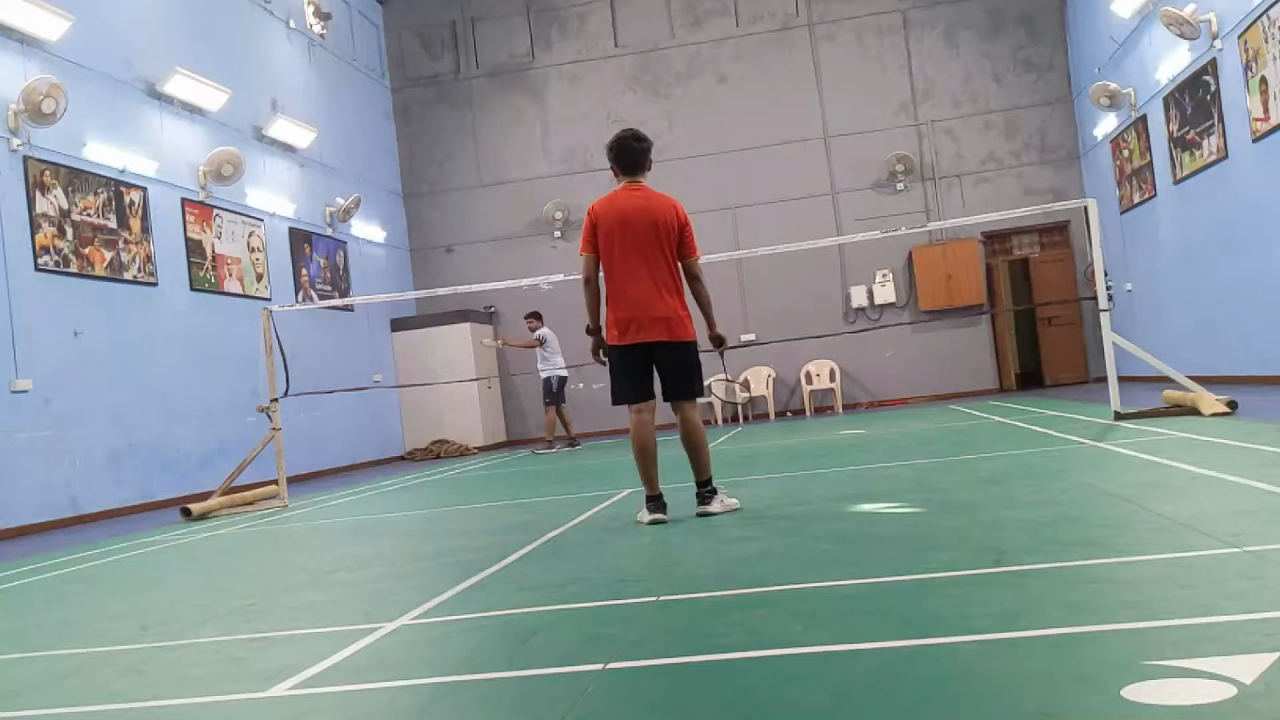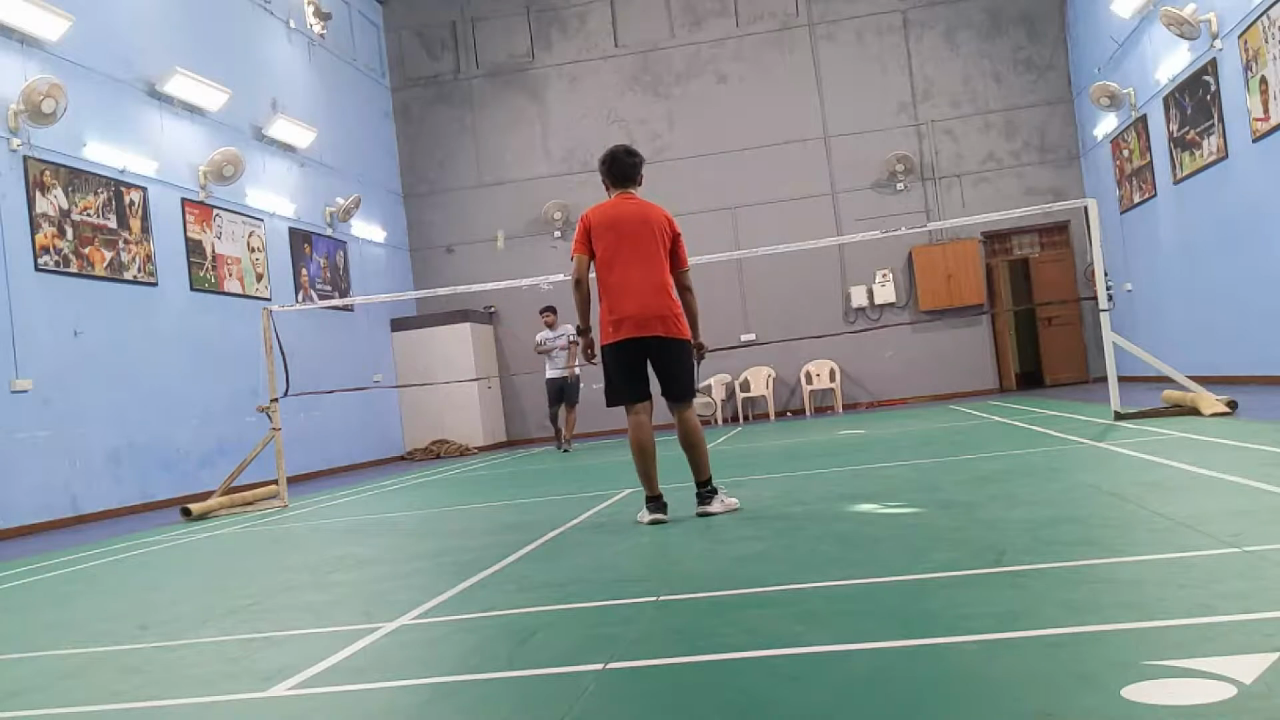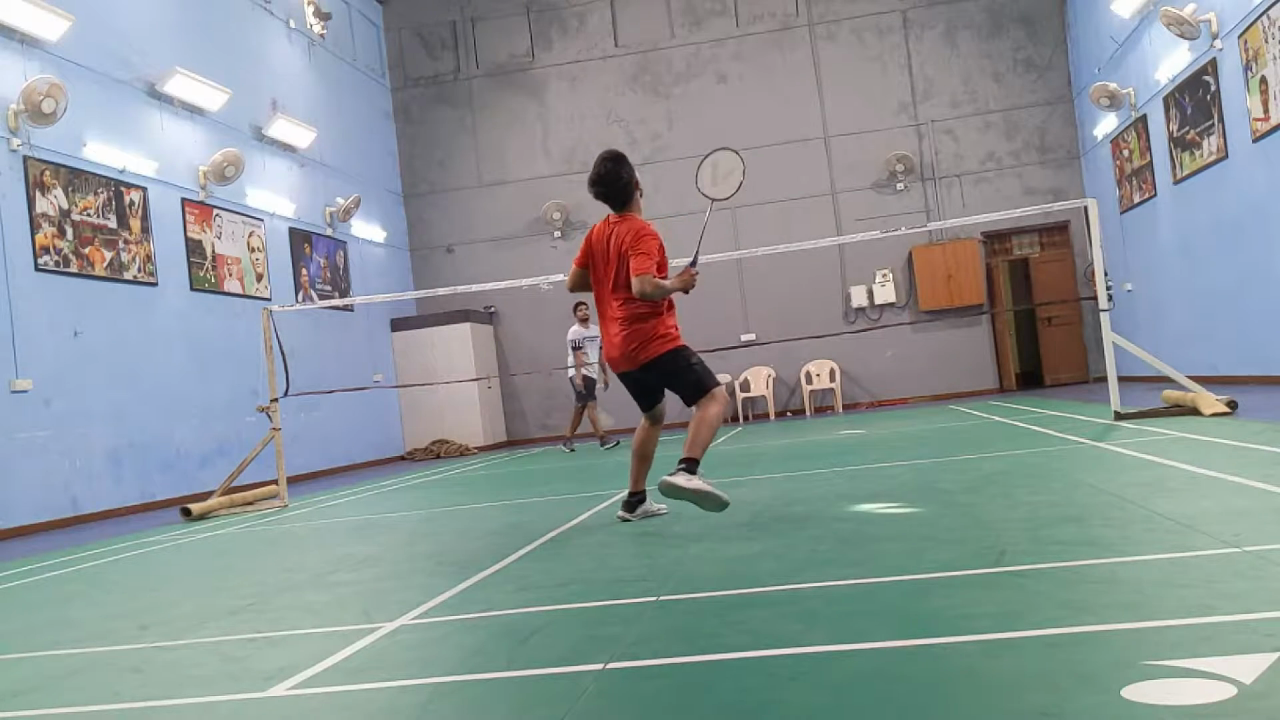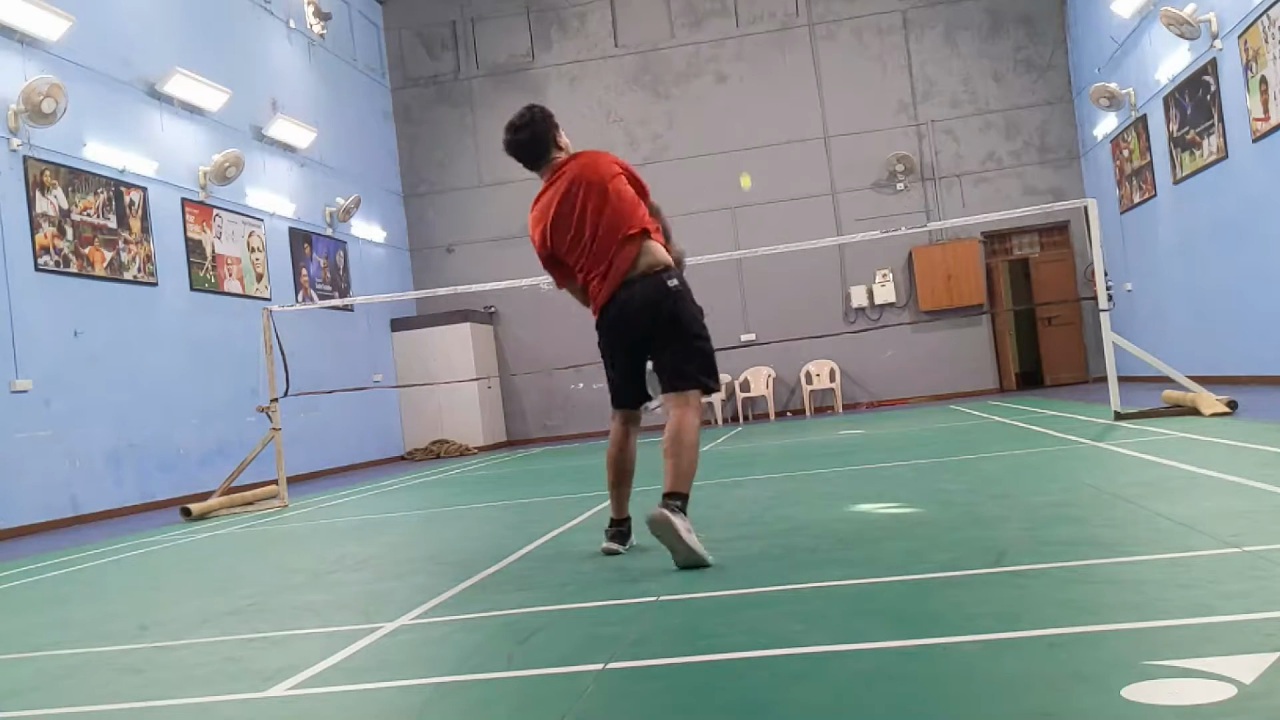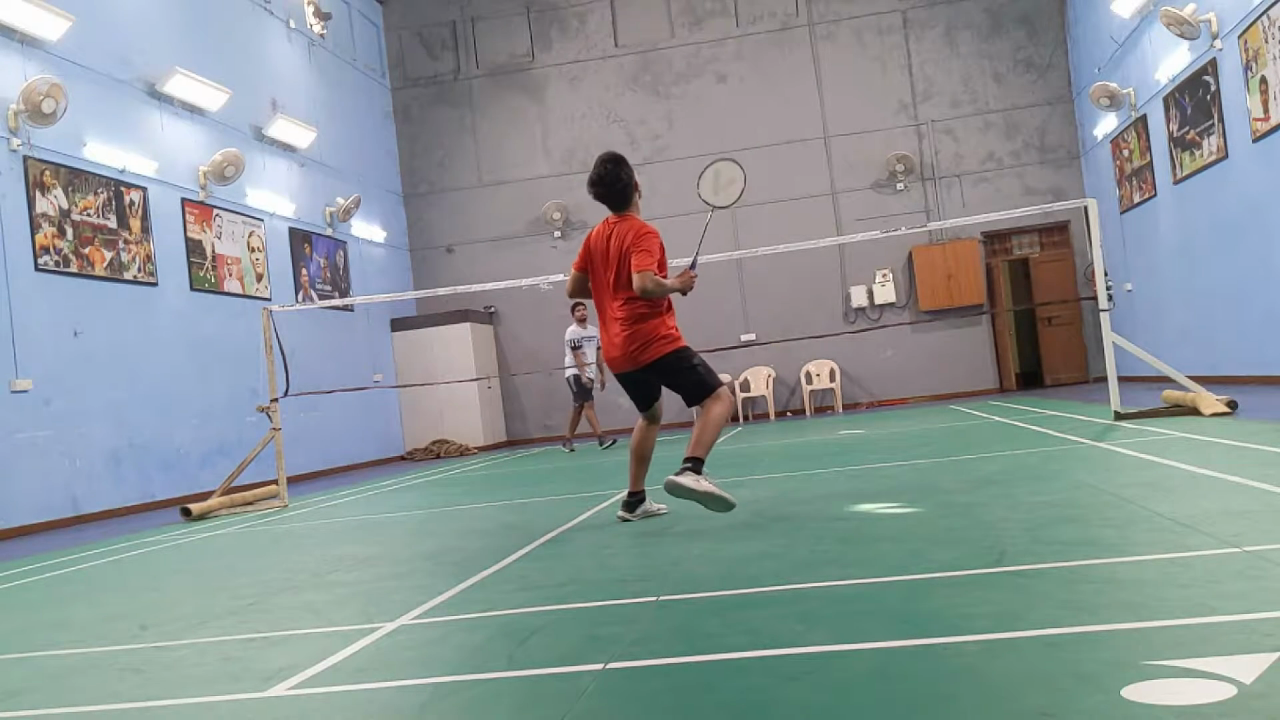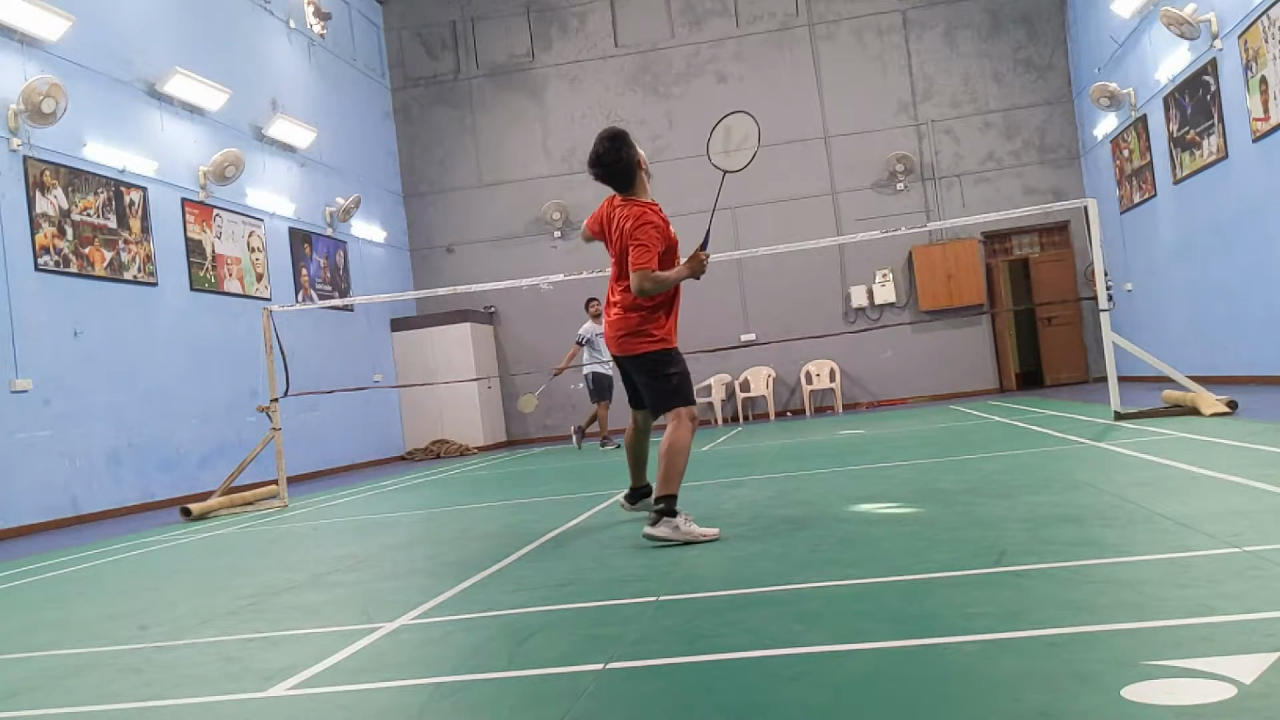
dt=0.7s
person 1, frame 1
left shoulder: (598, 212)
right shoulder: (672, 208)
left elbow: (589, 277)
right elbow: (694, 274)
left wrist: (595, 331)
right wrist: (712, 324)
left hip: (624, 330)
right hip: (673, 326)
left knee: (640, 412)
right knee: (686, 408)
left ankle: (654, 502)
right ankle: (707, 494)
person 1, frame 2
left shoulder: (591, 218)
right shoulder: (662, 217)
left elbow: (579, 277)
right elbow: (684, 283)
left wrist: (584, 330)
right wrist: (696, 333)
left hip: (618, 328)
right hip: (667, 322)
left knee: (638, 412)
right knee: (683, 407)
left ankle: (653, 502)
right ankle: (707, 494)
person 1, frame 3
left shoulder: (599, 233)
right shoulder: (643, 233)
left elbow: (574, 283)
right elbow: (644, 289)
right wrist: (680, 283)
left hip: (620, 349)
right hip: (655, 342)
left knee: (652, 416)
right knee: (712, 397)
left ankle: (635, 500)
right ankle: (685, 473)
person 1, frame 4
left shoulder: (539, 222)
right shoulder: (598, 164)
left elbow: (579, 292)
right elbow: (653, 214)
right wrist: (670, 249)
left hip: (612, 308)
right hip: (658, 287)
left knee: (624, 418)
right knee: (684, 405)
left ankle: (618, 527)
right ankle: (673, 508)
person 1, frame 5
left shoulder: (596, 235)
right shoulder: (642, 233)
left elbow: (573, 288)
right elbow: (645, 285)
right wrist: (678, 283)
left hip: (618, 352)
right hip: (654, 342)
left knee: (650, 415)
right knee: (718, 398)
left ankle: (634, 500)
right ankle: (690, 472)
person 1, frame 6
left shoulder: (611, 208)
right shoulder: (647, 219)
left elbow: (588, 232)
right elbow: (643, 284)
right wrist: (686, 269)
left hip: (623, 333)
right hip: (648, 336)
left knee: (642, 415)
right knee: (682, 416)
left ankle: (639, 492)
right ankle: (665, 515)
